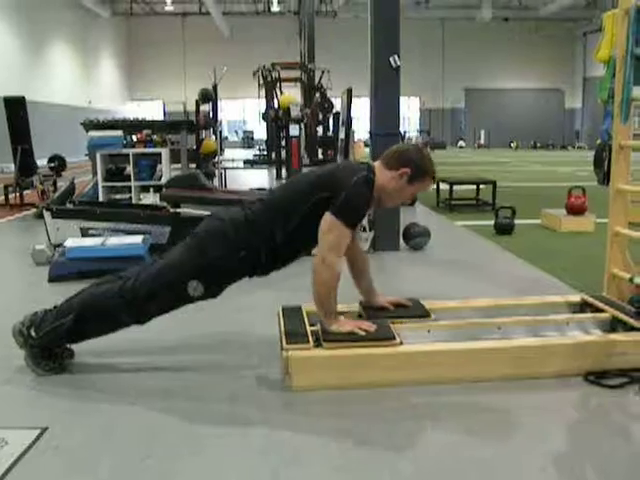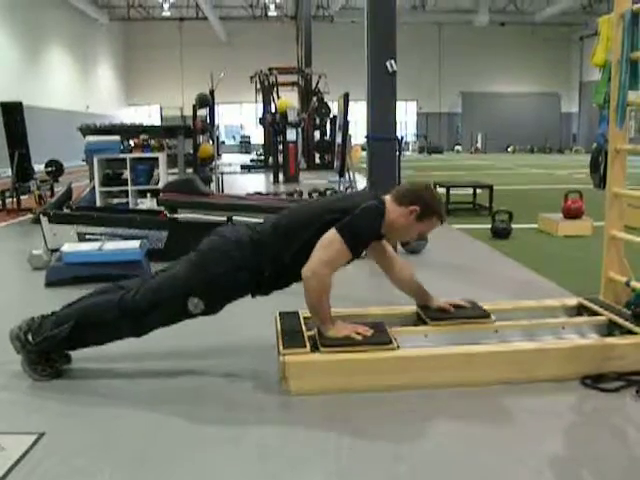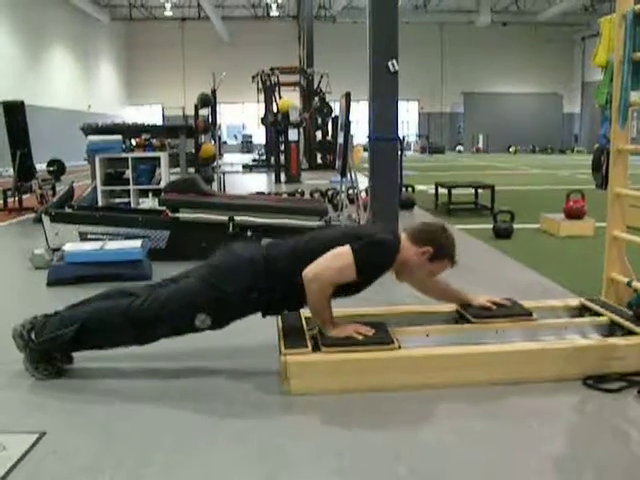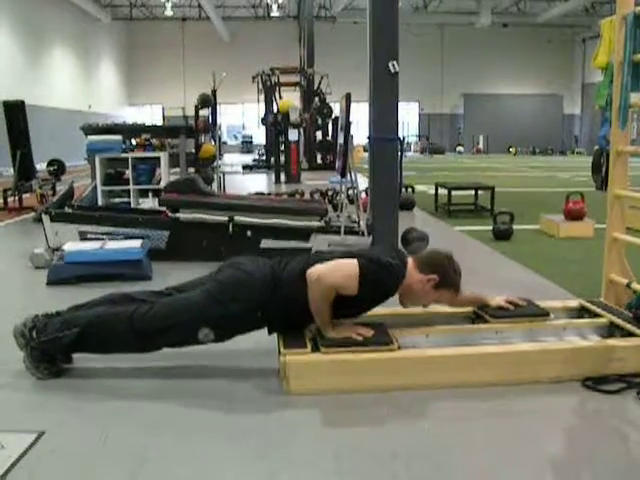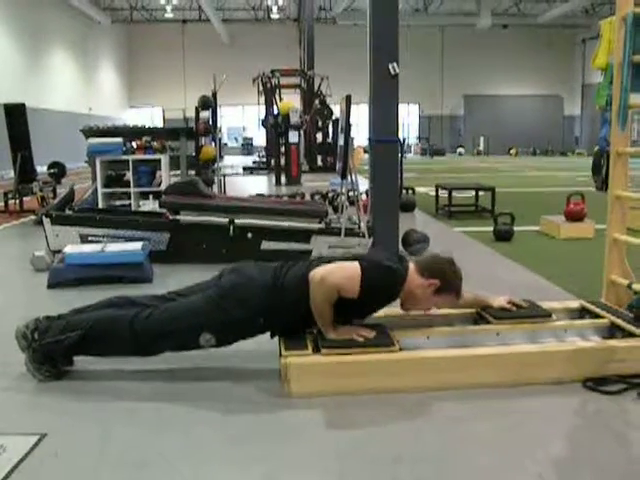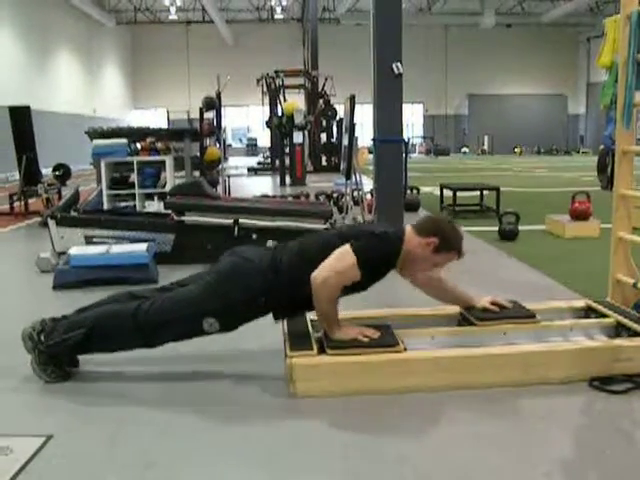
dt=0.5s
person 1, frame 1
left shoulder: (357, 182)
right shoulder: (358, 188)
left elbow: (352, 248)
right elbow: (326, 258)
left wrist: (372, 297)
right wrist: (331, 320)
left hip: (231, 235)
right hip: (229, 249)
left knee: (140, 288)
right knee: (138, 298)
left ankle: (46, 326)
right ankle: (39, 332)
person 1, frame 2
left shoulder: (371, 212)
right shoulder: (367, 216)
left elbow: (393, 265)
right elbow: (314, 272)
left wrist: (430, 302)
right wrist: (328, 326)
left hip: (234, 249)
right hip: (232, 266)
left knee: (140, 298)
right knee: (137, 310)
left ankle: (46, 331)
right ankle: (38, 338)
person 1, frame 3
left shoulder: (386, 244)
right shoulder: (382, 249)
left elbow: (425, 283)
right elbow: (315, 275)
left wrist: (469, 298)
right wrist: (329, 327)
left hip: (245, 264)
right hip: (241, 282)
left knee: (149, 301)
right knee: (143, 319)
left ankle: (49, 327)
right ankle: (42, 337)
person 1, frame 4
left shoulder: (397, 263)
right shoulder: (386, 274)
left elbow: (441, 291)
right elbow: (318, 276)
left wrist: (487, 300)
right wrist: (329, 327)
left hip: (250, 277)
right hip: (248, 299)
left knee: (151, 308)
right knee: (146, 326)
left ankle: (51, 326)
right ankle: (44, 337)
person 1, frame 5
left shoulder: (399, 267)
right shoulder: (389, 278)
left elbow: (442, 295)
right elbow: (321, 278)
left wrist: (488, 301)
right wrist: (330, 329)
left hip: (253, 283)
right hip: (250, 304)
left knee: (153, 310)
right knee: (147, 330)
left ankle: (52, 328)
right ankle: (46, 340)
person 1, frame 6
left shoulder: (394, 242)
right shoulder: (384, 244)
left elbow: (427, 284)
right elbow: (322, 277)
left wrist: (472, 301)
right wrist: (334, 329)
left hip: (252, 267)
right hip: (251, 286)
left knee: (155, 304)
right knee: (151, 322)
left ankle: (59, 329)
right ankle: (52, 340)
